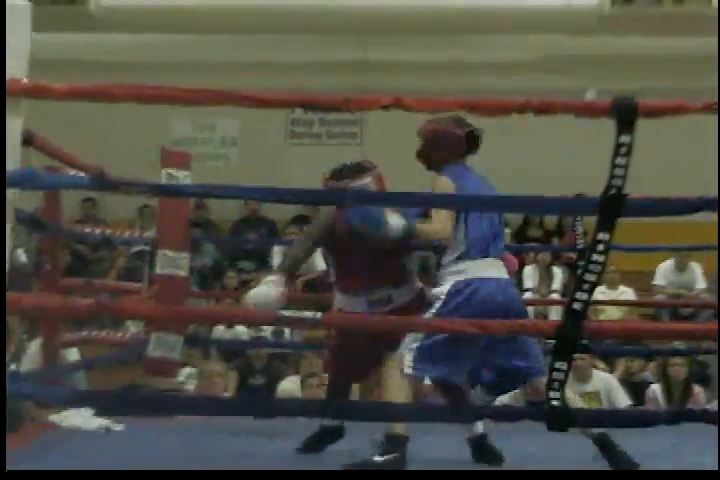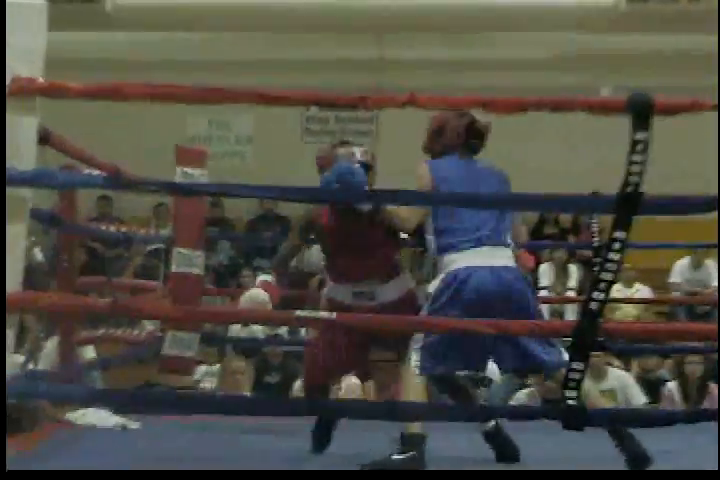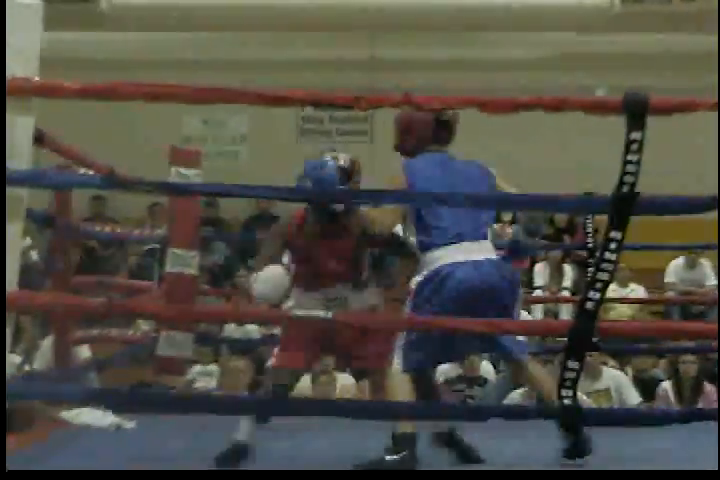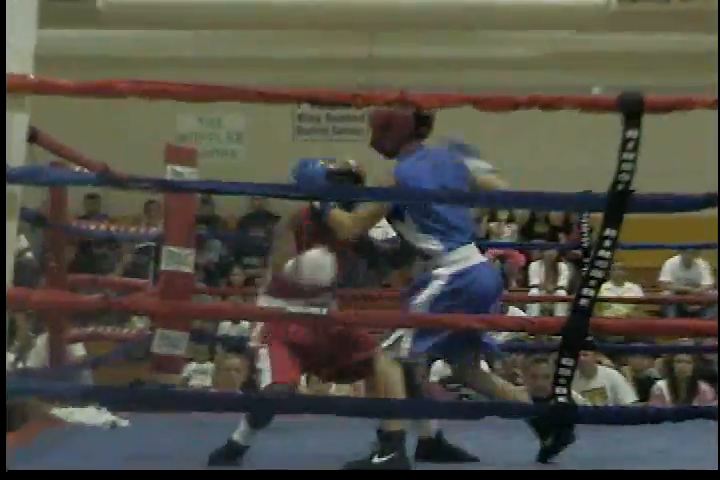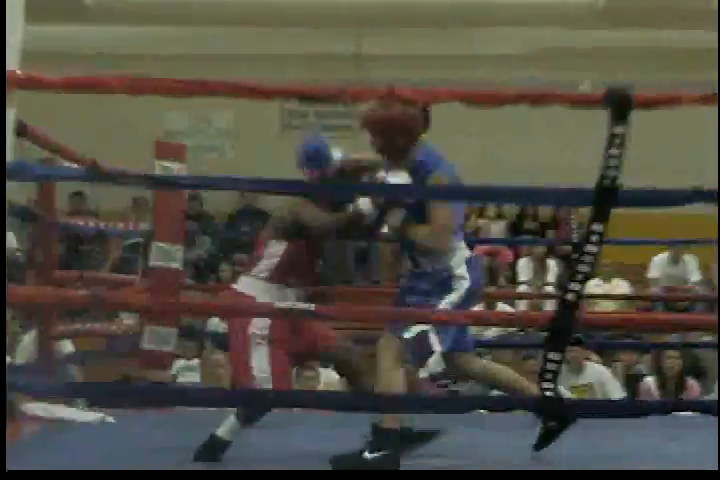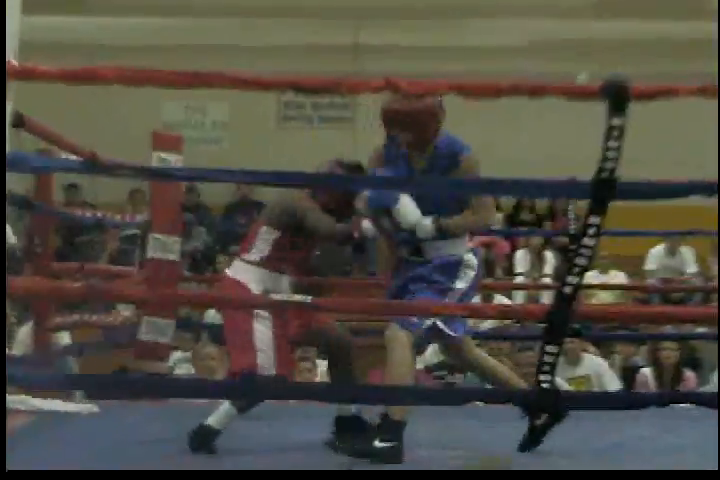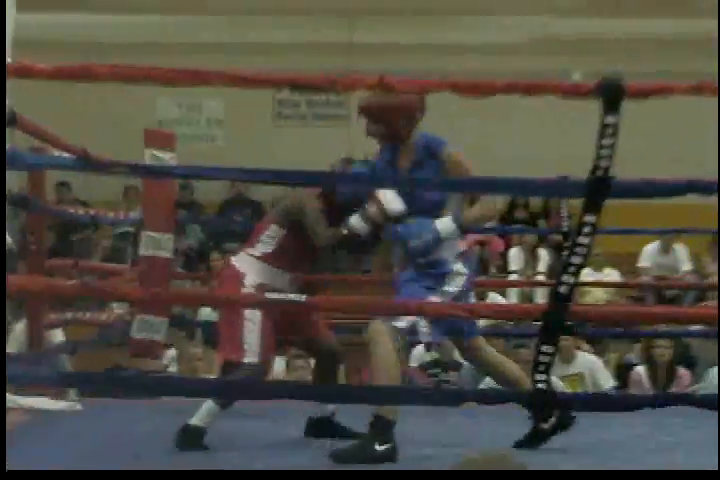
dt=0.1s
person 1, frame 1
left shoulder: (444, 181)
right shoulder: (480, 184)
left elbow: (439, 233)
left wrist: (393, 224)
left hip: (466, 291)
right hip: (503, 290)
left knee: (406, 363)
right knee: (538, 384)
right ankle: (611, 449)
person 1, frame 2
left shoulder: (431, 171)
right shoulder: (498, 177)
left elbow: (408, 220)
left hip: (462, 280)
right hip: (508, 277)
left knee: (423, 366)
right knee: (556, 366)
left ankle: (411, 451)
person 1, frame 3
left shoulder: (410, 171)
right shoulder: (479, 170)
left elbow: (382, 224)
left hip: (445, 277)
right hip: (492, 271)
left knee: (404, 363)
right knee: (518, 357)
left ankle: (402, 451)
right ankle: (572, 431)
person 1, frame 4
left shoulder: (401, 174)
right shoulder: (450, 157)
left elbow: (350, 230)
right elbow: (500, 192)
left wrist: (321, 203)
right wrist: (478, 165)
left hip: (454, 281)
right hip: (483, 274)
right knee: (462, 362)
person 1, frame 5
left shoulder: (436, 171)
right shoulder: (399, 160)
left elbow: (439, 241)
left wrist: (395, 220)
left hip: (450, 277)
right hip: (421, 274)
left knee: (392, 349)
right knee: (460, 362)
left ankle: (383, 448)
person 1, frame 6
left shoulder: (459, 157)
right shoulder: (389, 151)
left elbow: (484, 215)
right elbow: (365, 203)
left wrist: (426, 225)
left hip: (454, 262)
right hip: (411, 261)
left knee: (400, 338)
right knee: (459, 349)
left ankle: (388, 438)
person 1, frame 7
left shoulder: (442, 154)
right shoulder: (384, 157)
left elbow: (489, 206)
right elbow: (377, 213)
left wrist: (443, 230)
left hip: (446, 264)
left knee: (381, 331)
right knee: (472, 347)
left ankle: (382, 440)
person 2, frame 1
right shoulder: (330, 222)
right elbow: (300, 248)
right wrist: (275, 279)
left hip: (404, 305)
right hip: (354, 310)
right knee: (339, 377)
right ankle: (331, 427)
person 2, frame 2
right shoulder: (317, 217)
right elbow: (288, 249)
left hip: (393, 302)
right hip: (344, 303)
right knee: (316, 379)
right ankle: (326, 417)
person 2, frame 3
left shoulder: (360, 221)
right shoulder: (291, 226)
right elbow: (264, 260)
right wrist: (262, 276)
left hip: (357, 313)
right hip: (308, 315)
right knee: (279, 382)
person 2, frame 4
right shoulder: (295, 223)
right elbow: (279, 273)
right wrist: (298, 269)
left hip: (324, 319)
right hip: (280, 321)
left knee: (381, 364)
right knee: (276, 390)
left ankle: (393, 443)
right ankle: (237, 444)
person 2, frame 5
right shoulder: (297, 210)
right elbow: (329, 227)
right wrist: (364, 207)
right hip: (256, 305)
left knee: (347, 358)
right knee: (270, 391)
right ankle: (220, 438)
person 2, frame 6
left shoulder: (320, 207)
right shoulder: (298, 203)
right elbow: (331, 233)
left hip: (276, 291)
right hip: (251, 291)
left knee: (340, 343)
right knee: (269, 374)
left ankle: (348, 419)
right ankle: (209, 427)
person 2, frame 7
left shoulder: (326, 209)
right shoulder: (307, 203)
right elbow: (323, 241)
left hip: (278, 289)
right hip: (250, 283)
left knee: (330, 352)
right knee: (252, 366)
left ankle: (321, 421)
right ankle: (193, 428)
